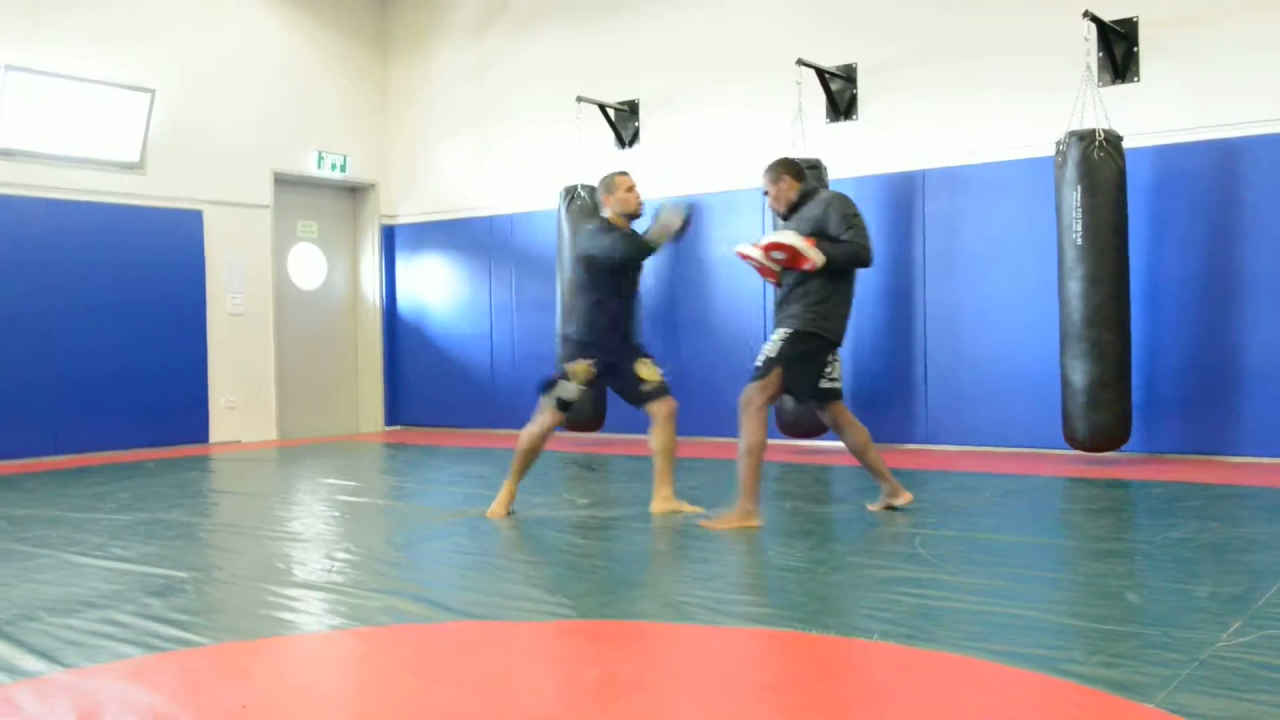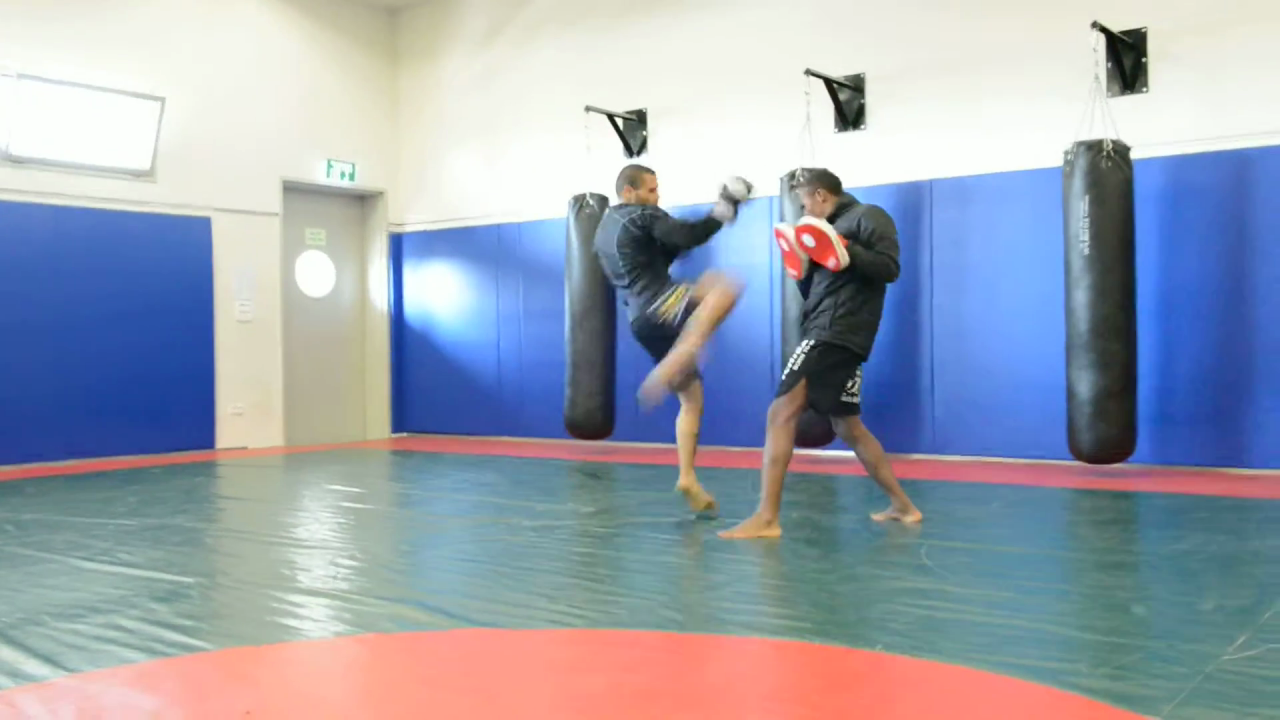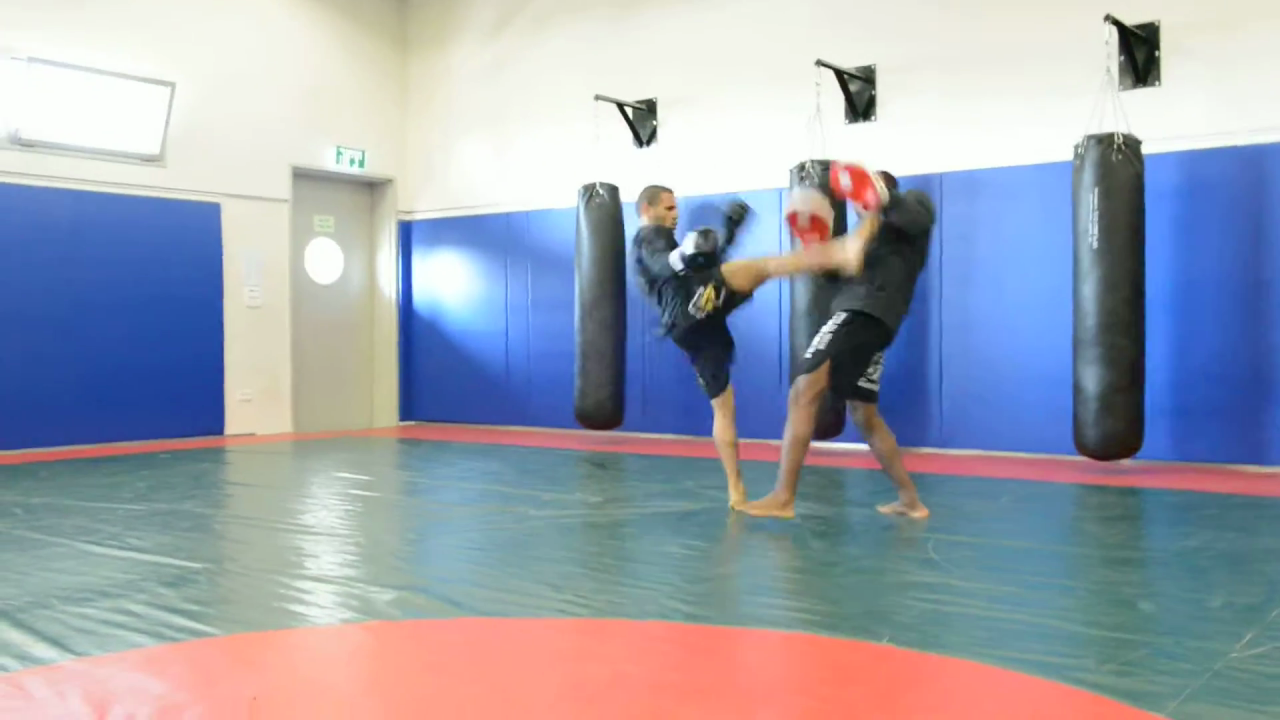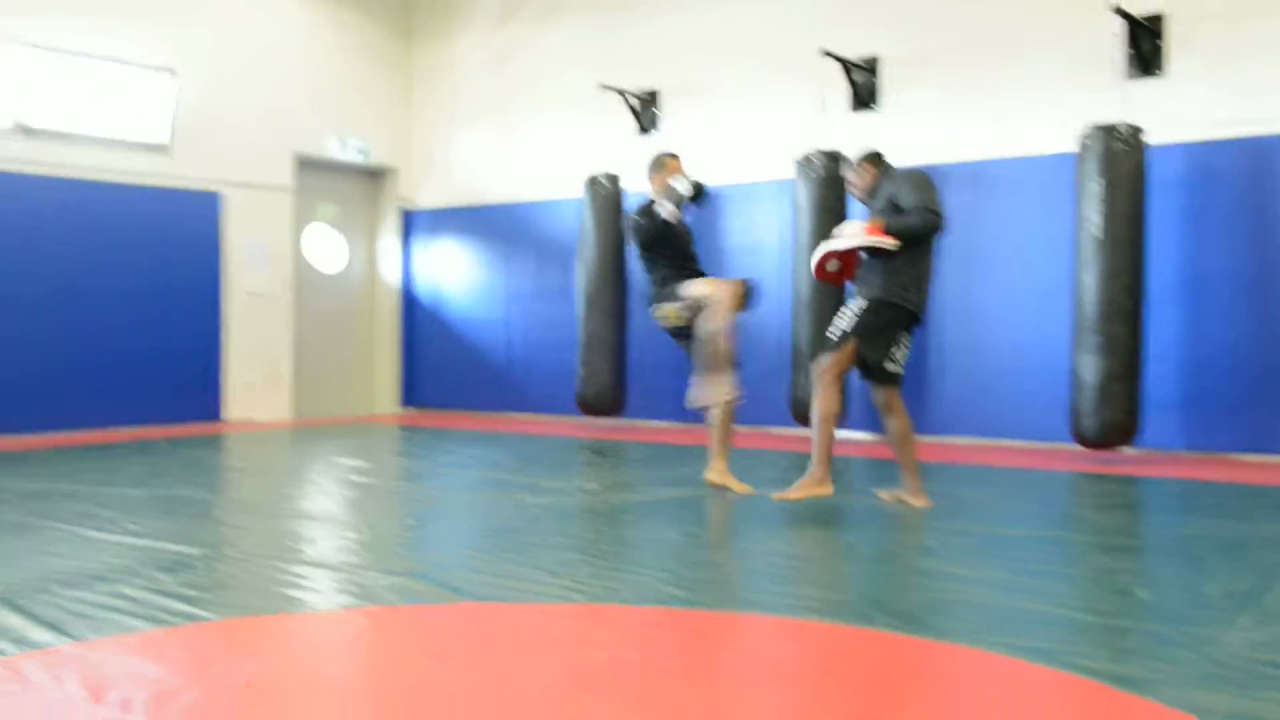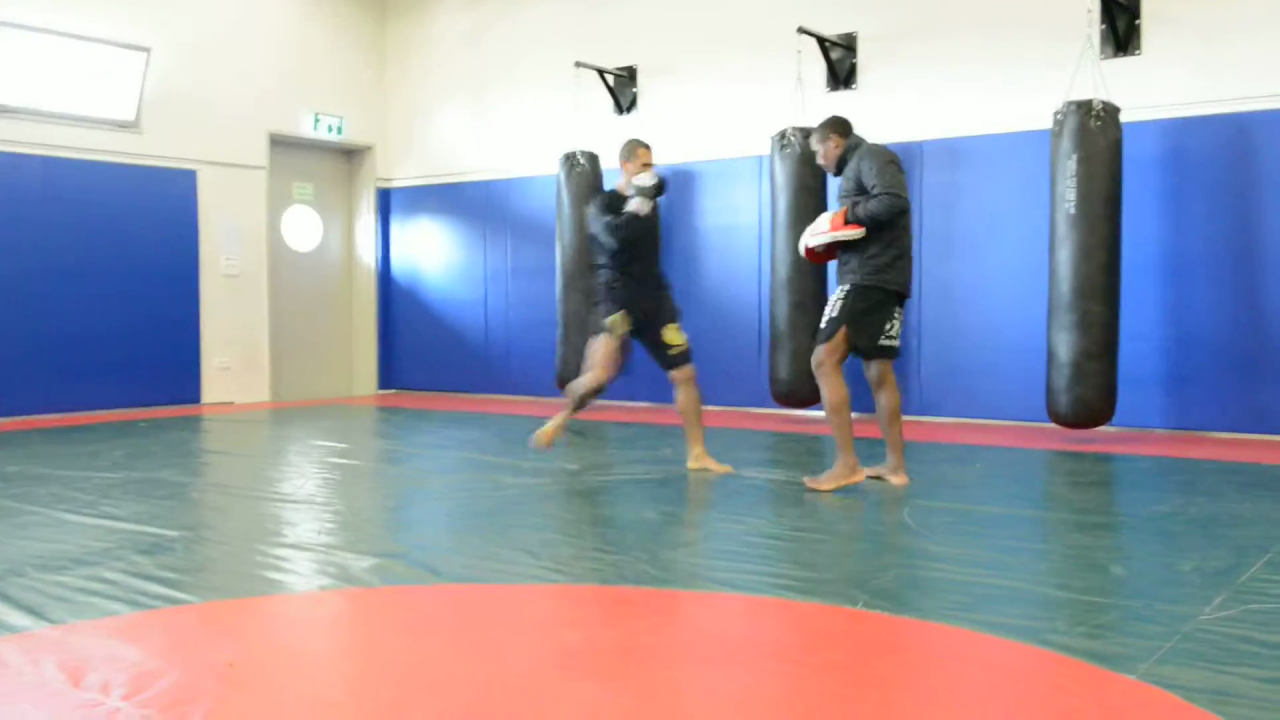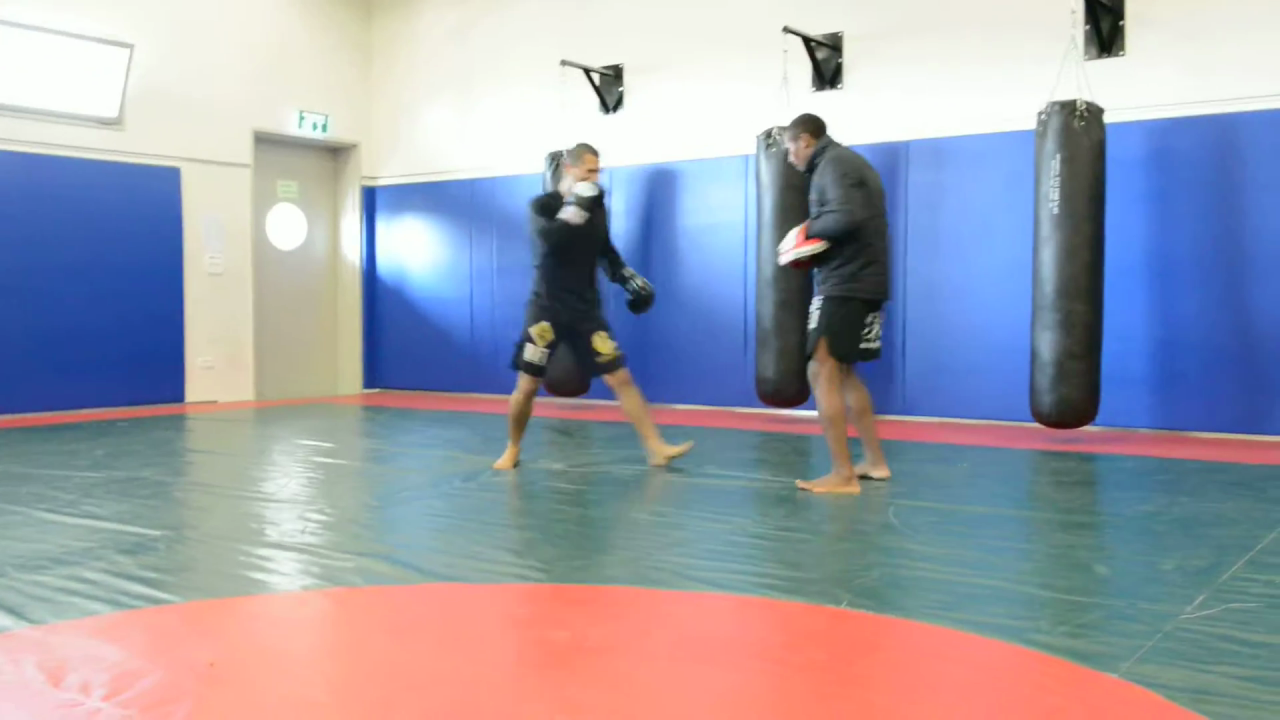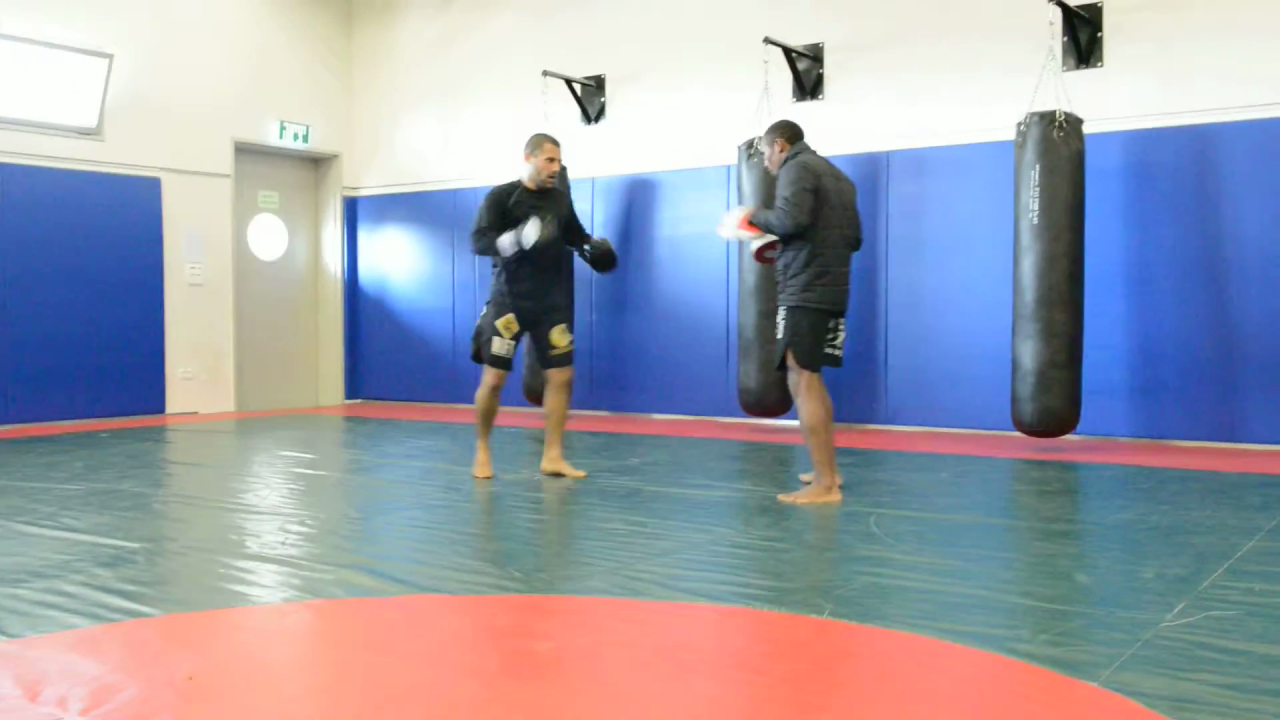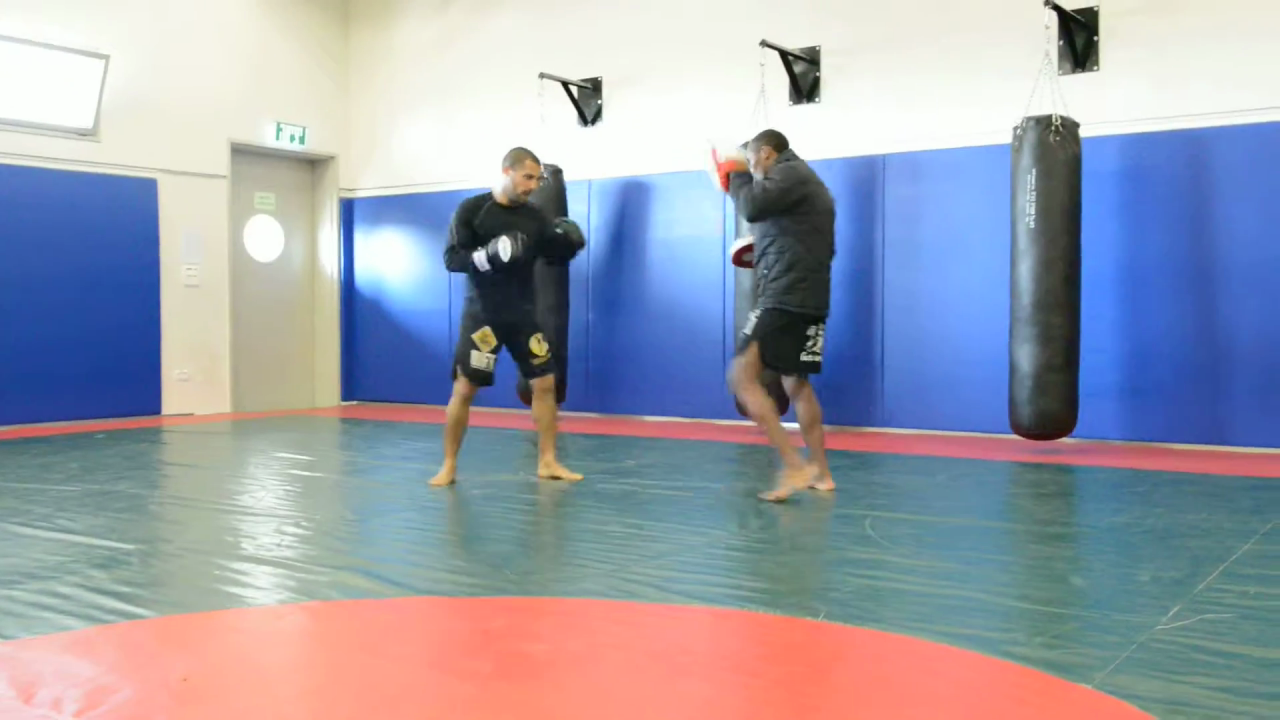
dt=0.2s
person 1, frame 1
left shoulder: (833, 204)
right shoulder: (797, 221)
left elbow: (861, 254)
left wrist: (816, 253)
right wrist: (778, 266)
left hip: (809, 324)
right hip: (804, 324)
left knee: (753, 400)
right knee: (834, 412)
left ankle: (746, 507)
right ankle: (893, 489)
person 1, frame 2
left shoulder: (868, 217)
right shoulder: (826, 230)
left elbow: (889, 268)
right elbow: (816, 293)
left wrist: (846, 253)
right wrist: (802, 264)
left hip: (835, 335)
right hip: (829, 335)
left knee: (781, 414)
right knee: (849, 425)
left ankle: (766, 518)
right ankle: (902, 505)
person 1, frame 3
left shoulder: (911, 200)
right shoulder: (876, 225)
left elbow: (917, 221)
right elbow: (846, 272)
left hip: (863, 313)
right hip: (864, 316)
left knee: (803, 393)
right knee: (865, 414)
left ankle: (783, 496)
right ankle: (910, 499)
person 1, frame 4
left shoulder: (909, 180)
right shoulder: (883, 202)
left elbow: (930, 219)
left wrist: (879, 227)
right wrist: (851, 268)
left hip: (884, 299)
right hip: (891, 301)
left knee: (827, 370)
right knee: (886, 396)
left ankle: (819, 474)
right ankle: (912, 487)
person 1, frame 5
left shoulder: (871, 157)
right shoulder: (860, 167)
left elbow: (895, 202)
left wrist: (850, 213)
right wrist: (840, 241)
left hip: (868, 279)
right hip: (885, 281)
left knee: (825, 360)
right knee: (879, 372)
left ankle: (847, 463)
right ankle: (896, 465)
person 1, frame 6
left shoulder: (833, 164)
right shoulder: (852, 164)
left elbow: (852, 216)
left wrist: (810, 230)
left hip: (842, 285)
right hip: (867, 283)
left knee: (821, 371)
right knee: (845, 372)
left ankle: (842, 474)
right ankle: (875, 460)
person 1, frame 7
left shoulder: (797, 169)
right shoulder: (837, 176)
left elbow: (792, 220)
right elbow: (854, 239)
left wrist: (757, 216)
left hip: (805, 293)
right hip: (831, 291)
left knee: (802, 382)
right knee: (809, 377)
left ankle: (826, 484)
right ankle: (827, 469)
person 1, frame 8
left shoulder: (789, 174)
right shoulder: (812, 184)
left elbow: (754, 208)
left wrist: (736, 176)
right wrist: (764, 253)
left hip: (785, 298)
right hip: (811, 299)
left knee: (743, 376)
right knee: (796, 383)
left ankle: (794, 463)
right ankle: (820, 472)
person 2, frame 1
left shoulder: (630, 240)
right shoulder: (598, 233)
right elbow: (624, 249)
right wrist: (666, 227)
left hip: (621, 345)
right hip: (586, 344)
left knee: (665, 409)
right knee: (547, 422)
left ankle: (664, 497)
right ankle: (508, 491)
person 2, frame 2
left shoulder: (605, 229)
right shoulder: (639, 214)
right elbow: (687, 236)
right wrist: (728, 204)
left hip: (645, 317)
right hip: (659, 302)
left knee: (693, 398)
right knee: (724, 290)
left ankle: (688, 479)
right ankle: (676, 363)
person 2, frame 3
left shoulder: (649, 244)
right shoulder: (649, 235)
left elbow: (704, 261)
right elbow: (665, 267)
left wrist: (729, 227)
right wrist: (686, 252)
left hip: (685, 327)
right hip: (696, 304)
left knee: (723, 409)
right knee: (764, 265)
left ankle: (736, 491)
right ankle: (842, 256)
person 2, frame 4
left shoulder: (678, 221)
right shoulder: (645, 213)
right elbow: (648, 235)
right wrist: (675, 199)
left hip: (692, 306)
right hip: (676, 302)
right knee: (724, 292)
left ankle: (719, 469)
right ankle: (710, 378)
person 2, frame 5
left shoulder: (646, 205)
right shoulder: (604, 205)
right elbow: (620, 239)
right wrist: (642, 197)
left hip: (652, 300)
right hip: (617, 299)
left knee: (685, 375)
right knee: (602, 374)
left ankle: (698, 454)
right ankle: (561, 420)
person 2, frame 6
left shoulder: (597, 207)
right shoulder: (543, 205)
right elbow: (551, 241)
left wrist: (630, 277)
right wrist: (575, 205)
left hip: (586, 309)
right hip: (548, 309)
left knee: (620, 378)
right knee: (528, 384)
left ankle: (656, 447)
right ankle: (512, 450)
person 2, frame 7
left shoulder: (559, 198)
right shoulder: (500, 197)
left elbow: (575, 234)
right elbow: (480, 243)
left wrist: (594, 248)
right wrist: (520, 238)
left hip: (551, 302)
right hip: (510, 301)
left knee: (561, 377)
right knee: (493, 378)
left ankle: (553, 457)
right ankle: (483, 452)
person 2, frame 8
left shoulder: (533, 215)
right shoulder: (471, 210)
left elbow: (556, 252)
right elbow: (452, 259)
left wrist: (569, 240)
right wrist: (492, 254)
left hip: (522, 313)
right hip: (483, 314)
left knee: (544, 384)
right knee: (464, 390)
left ankle: (548, 461)
right ankle: (448, 466)
